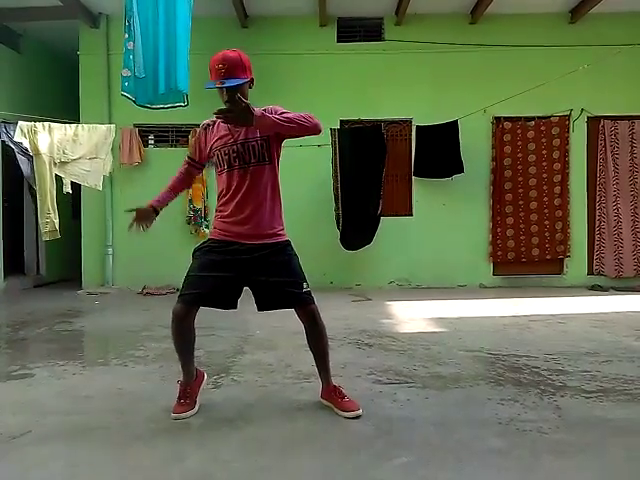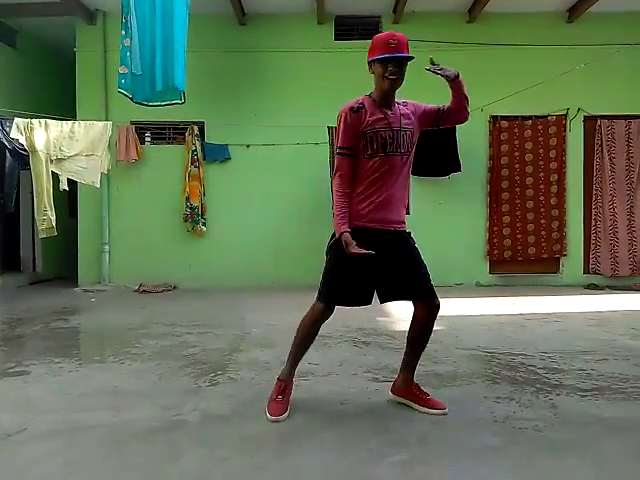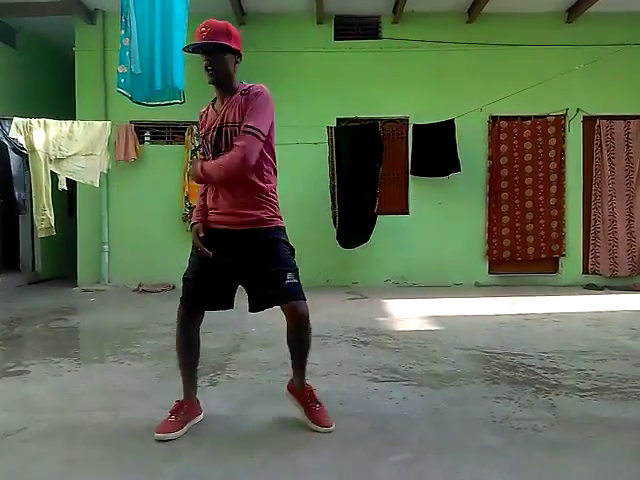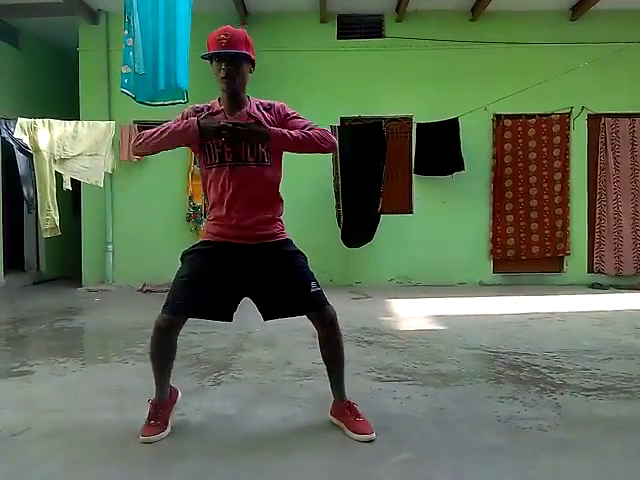
dt=1s
person 1, frame 1
left shoulder: (268, 117)
right shoulder: (208, 130)
left elbow: (312, 126)
right elbow: (187, 174)
left wrist: (255, 117)
right wrist: (156, 205)
left hip: (270, 241)
right hip: (222, 242)
left knee: (308, 309)
right knee: (181, 312)
left ankle: (328, 386)
right ankle: (191, 378)
person 1, frame 2
left shoulder: (413, 113)
right shoulder: (355, 111)
left elbow: (459, 114)
right elbow: (340, 174)
left wrist: (455, 81)
right wrist: (345, 232)
left hip: (395, 231)
right hip: (357, 229)
left knee: (428, 304)
right knee: (324, 306)
left ankle: (405, 382)
right ankle: (284, 380)
person 1, frame 3
left shoulder: (256, 96)
right shoulder: (208, 113)
left elbow: (246, 157)
left wrist: (203, 169)
right wrist: (200, 219)
left hip: (261, 229)
right hip: (217, 232)
left knee: (297, 310)
right knee: (188, 314)
left ankle: (300, 386)
right ankle: (189, 402)
person 1, frame 4
left shoulder: (274, 113)
right shoulder: (199, 117)
left elbow: (328, 141)
right elbow: (141, 146)
left wrist: (269, 131)
right wrist: (195, 126)
left hip: (272, 245)
right hip: (217, 246)
left knee: (324, 315)
right knee: (166, 324)
left ankle: (341, 402)
right ankle: (163, 398)
